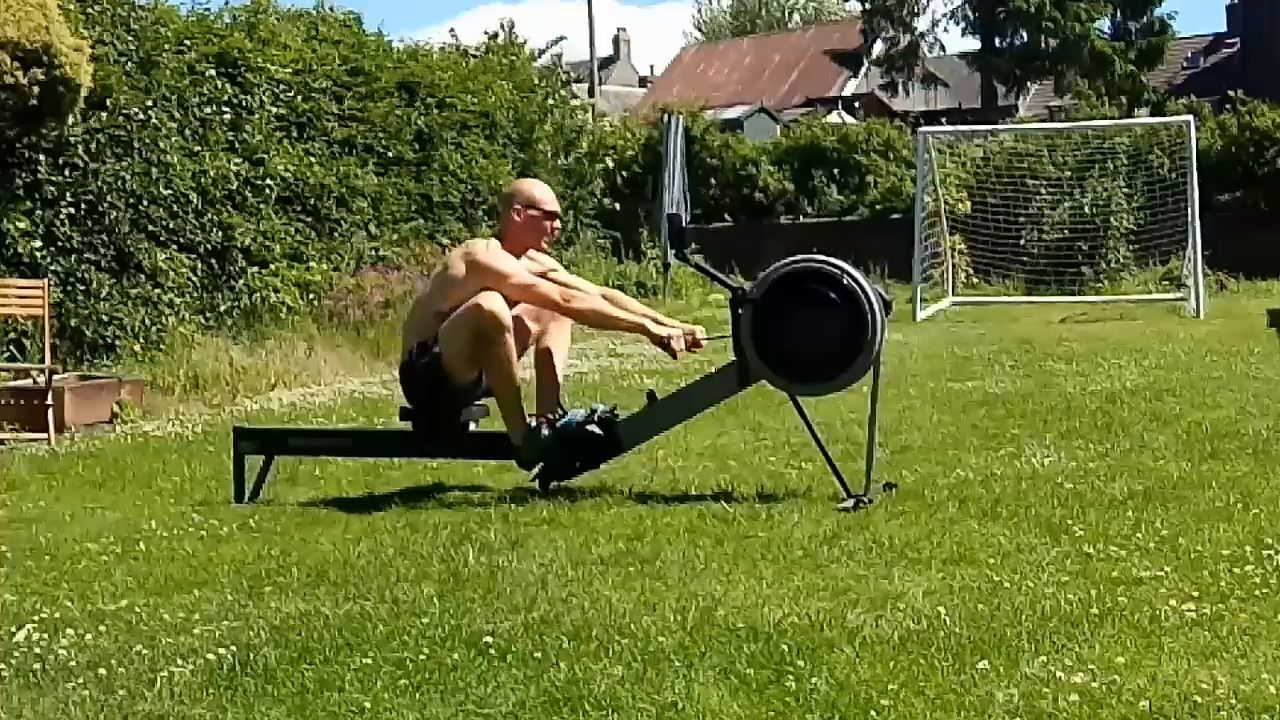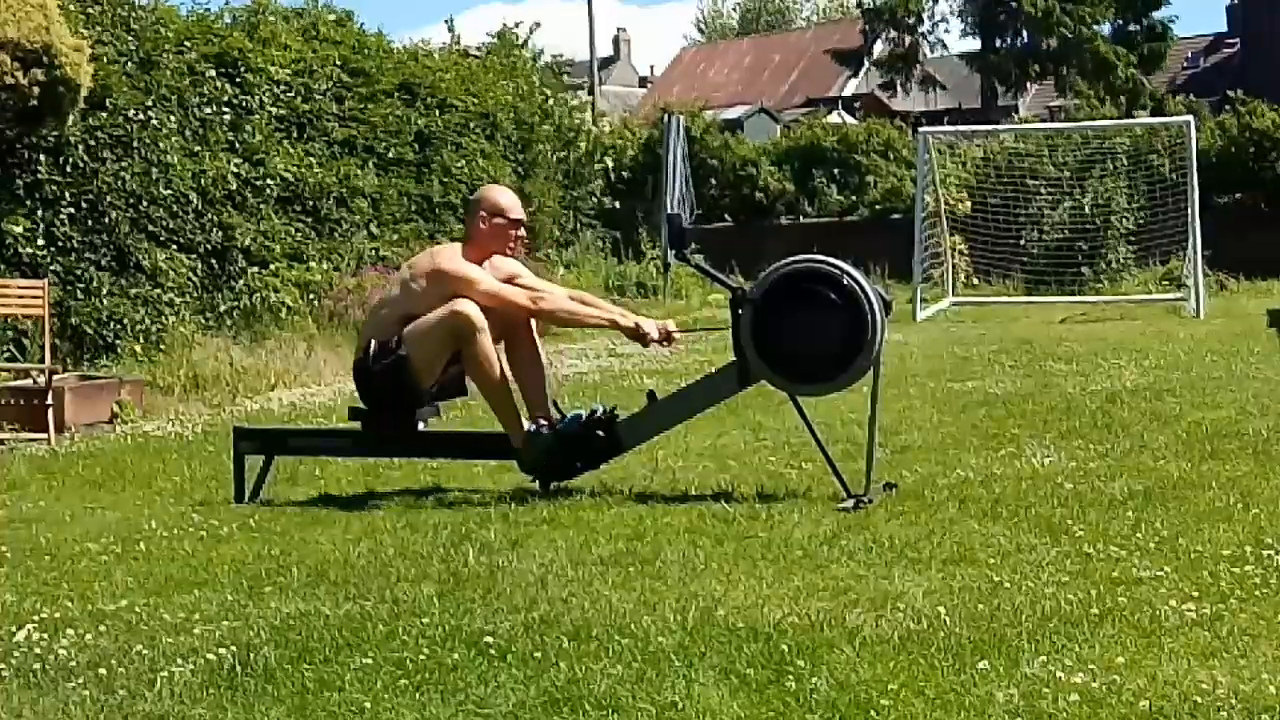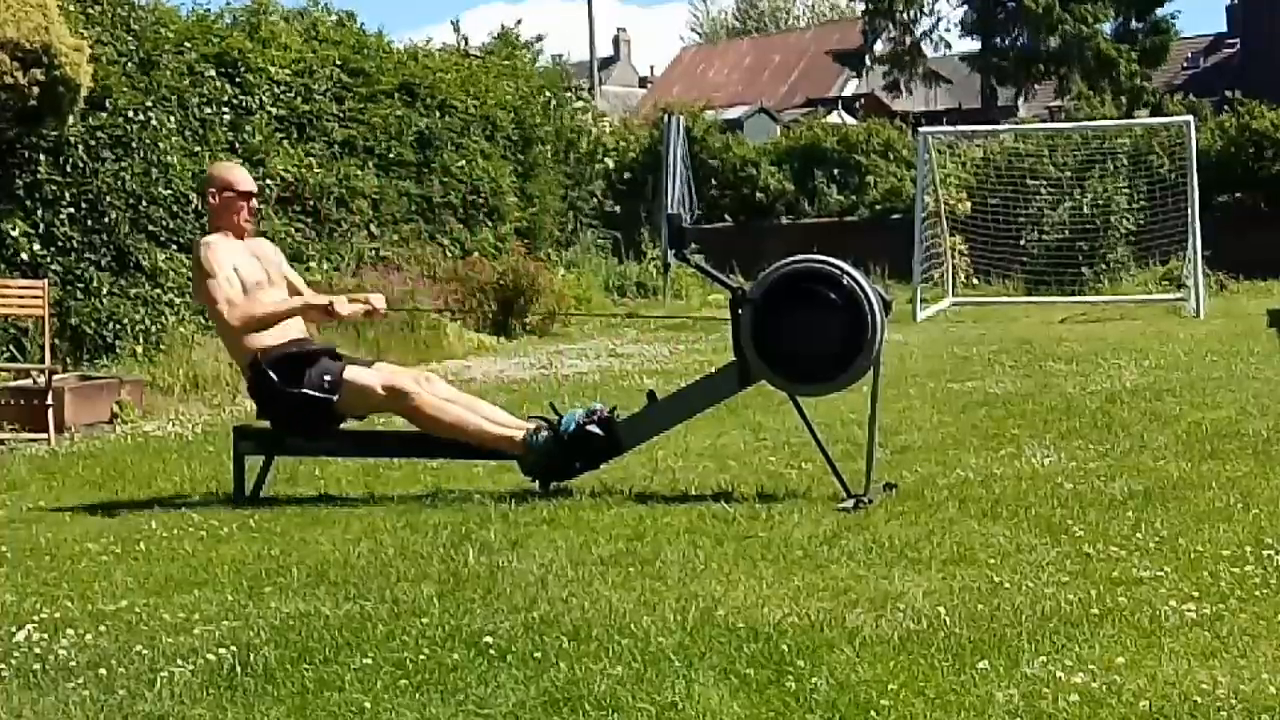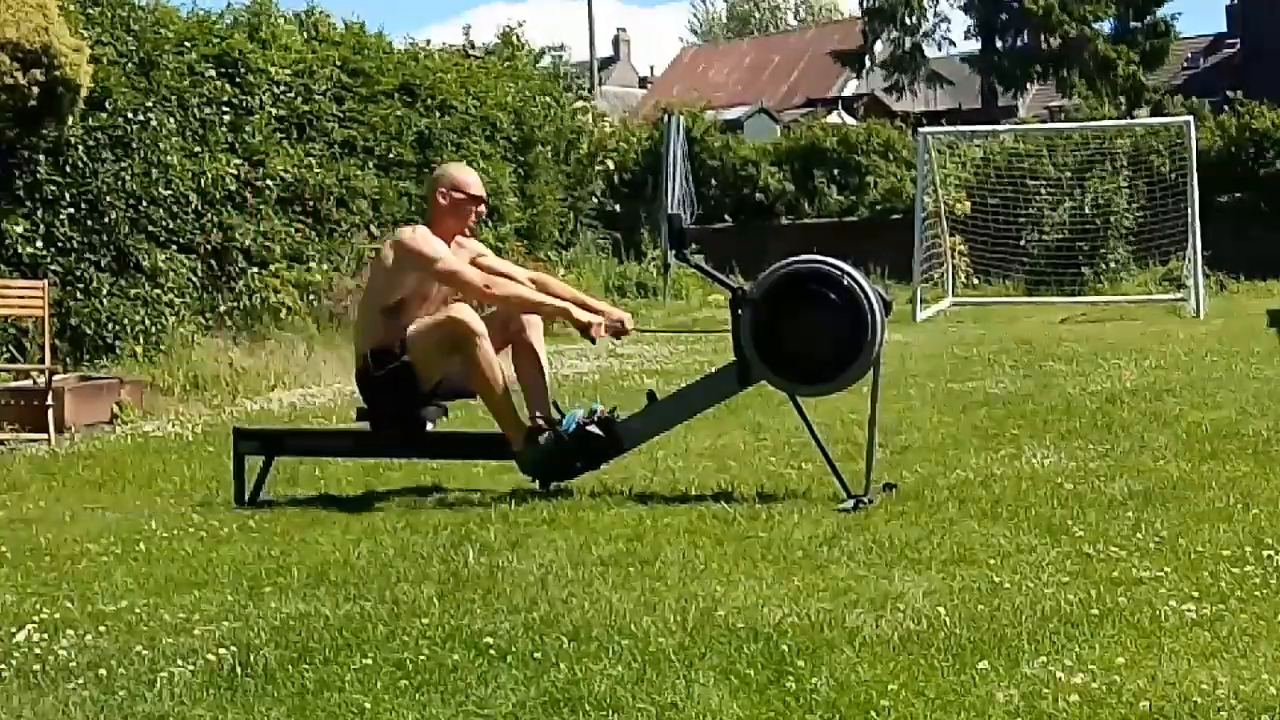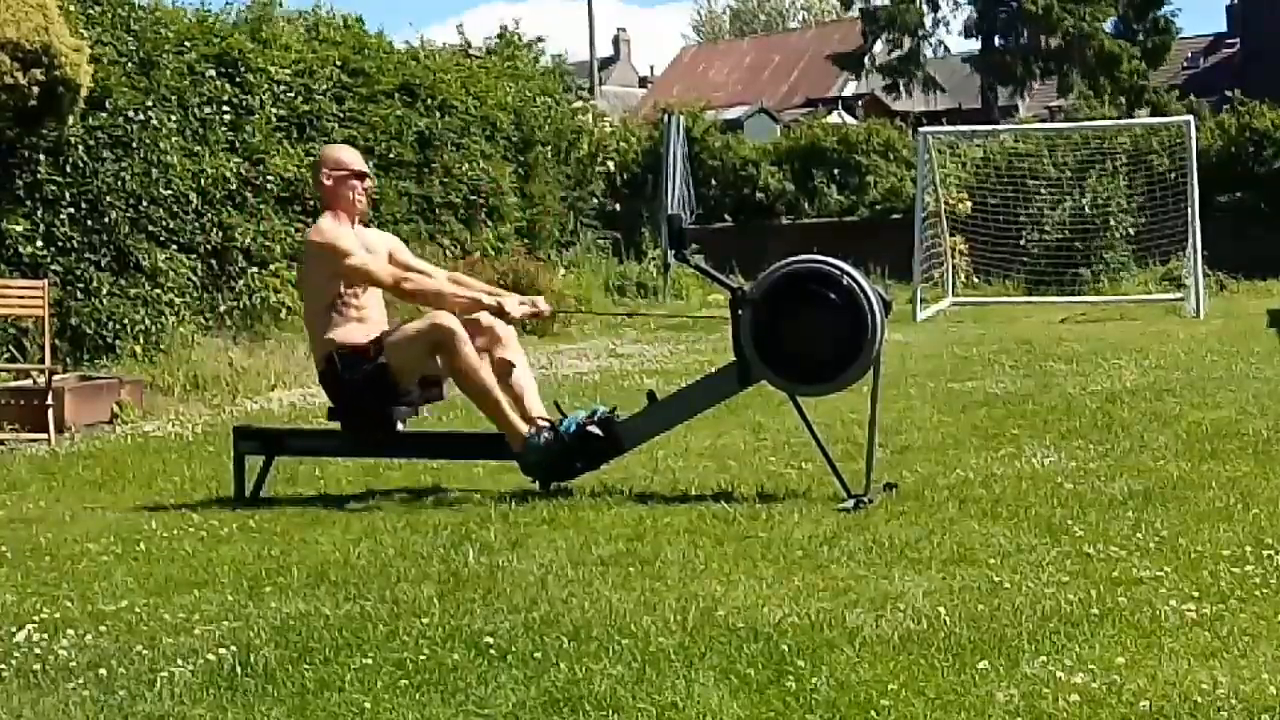
dt=1s
person 1, frame 1
left shoulder: (533, 261)
right shoulder: (482, 257)
left elbow: (601, 295)
right elbow: (568, 301)
left wrist: (672, 325)
right wrist: (647, 329)
left hip: (466, 375)
right hip: (427, 378)
left knee: (553, 310)
right knee: (489, 306)
left ankle: (546, 423)
right ankle: (523, 440)
person 1, frame 2
left shoulder: (498, 266)
right shoulder: (448, 267)
left elbow: (569, 297)
right elbow: (538, 304)
left wrist: (639, 319)
right wrist: (620, 322)
left hip: (423, 372)
right hip: (381, 375)
left knee: (518, 315)
right knee: (464, 313)
left ankle: (541, 425)
right ankle: (524, 441)
person 1, frame 3
left shoulder: (262, 248)
right shoulder: (213, 250)
left elbow: (311, 306)
right elbow: (234, 318)
left wrist: (353, 301)
right wrist: (312, 301)
left hip: (309, 360)
right hip: (277, 374)
left knee: (427, 382)
right knee: (398, 390)
left ankle: (538, 430)
right ankle: (526, 445)
person 1, frame 4
left shoulder: (465, 249)
right shoulder: (413, 242)
left elbow: (531, 280)
right elbow: (486, 288)
left wrist: (599, 307)
right wrist: (569, 310)
left hip: (428, 365)
right hip: (383, 376)
left knee: (524, 313)
right knee: (461, 318)
left ankle: (543, 425)
right ankle: (525, 444)
person 1, frame 5
left shoulder: (376, 239)
right shoulder: (324, 238)
left elbow: (441, 277)
right elbow: (401, 286)
left wrist: (505, 297)
right wrist: (485, 300)
left hip: (387, 364)
right hip: (350, 376)
left knee: (491, 327)
right knee: (444, 325)
left ankle: (541, 427)
right ankle: (525, 443)
